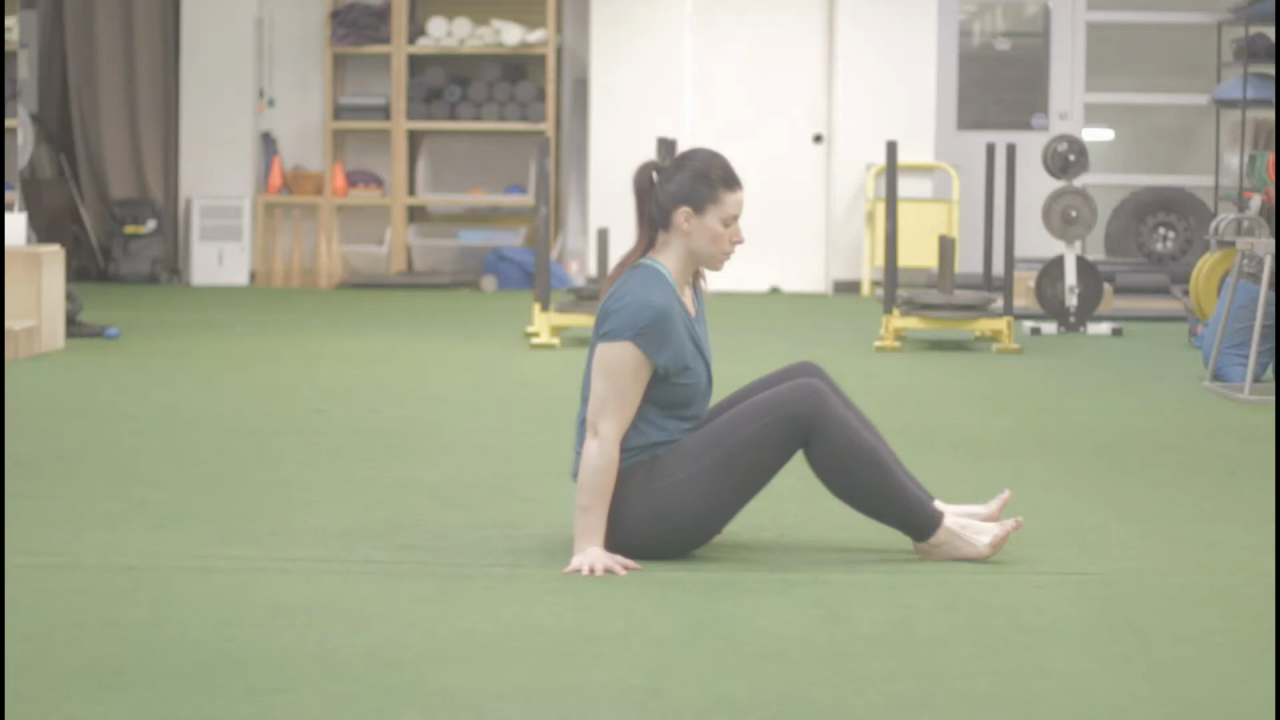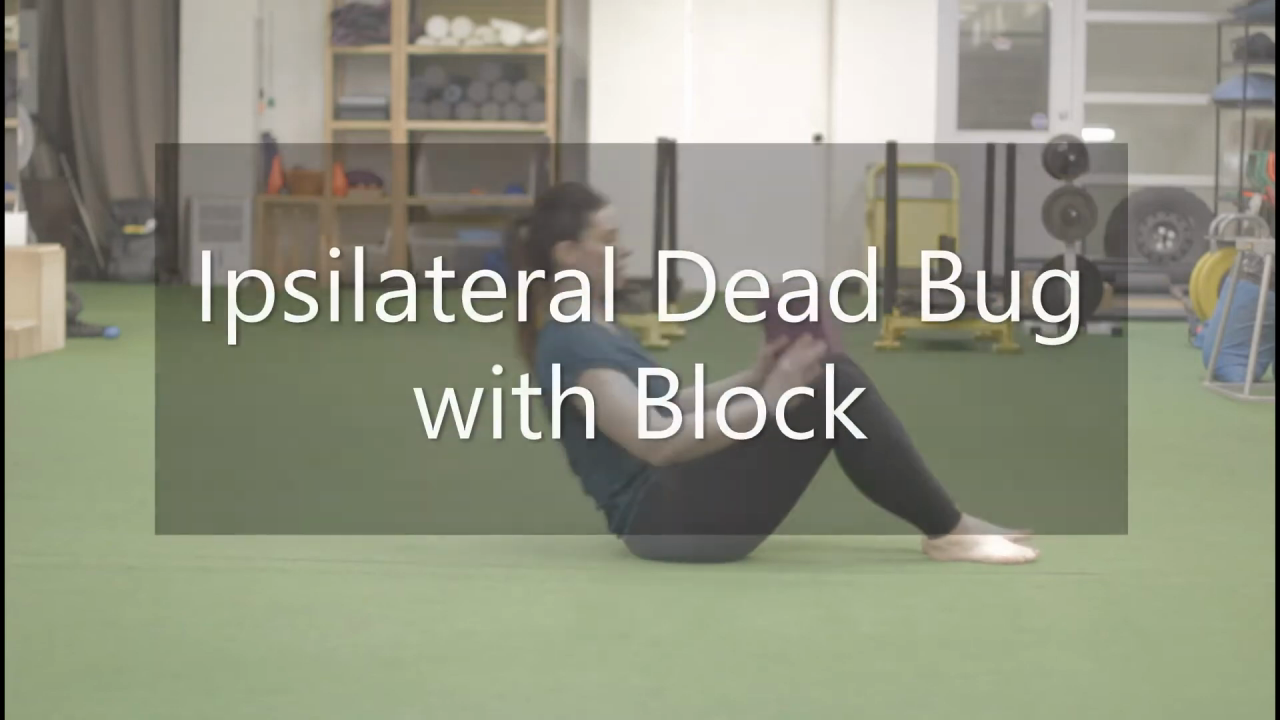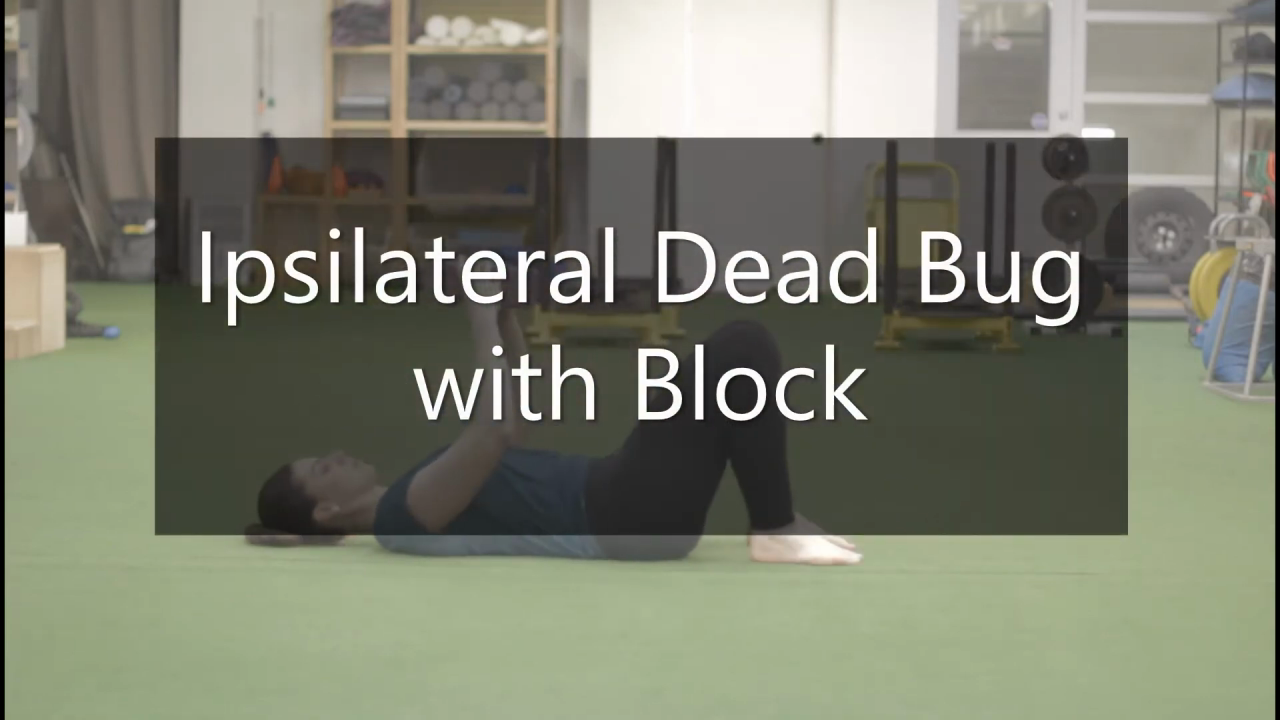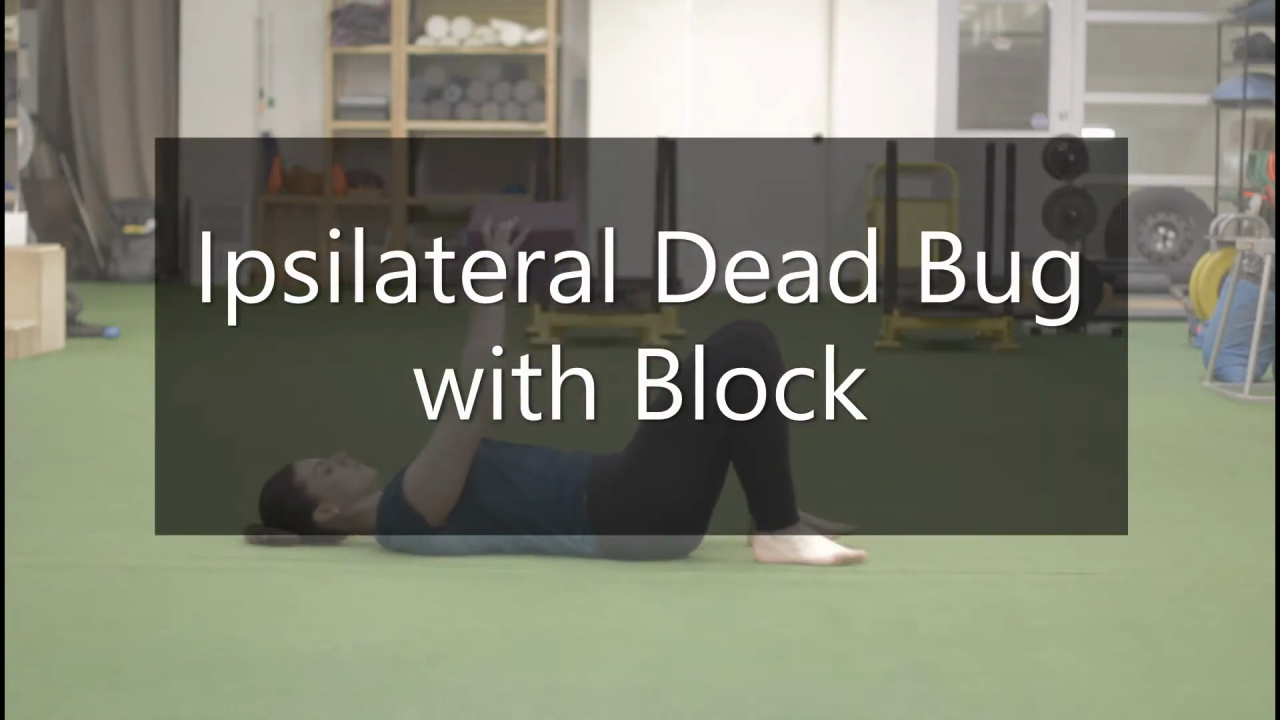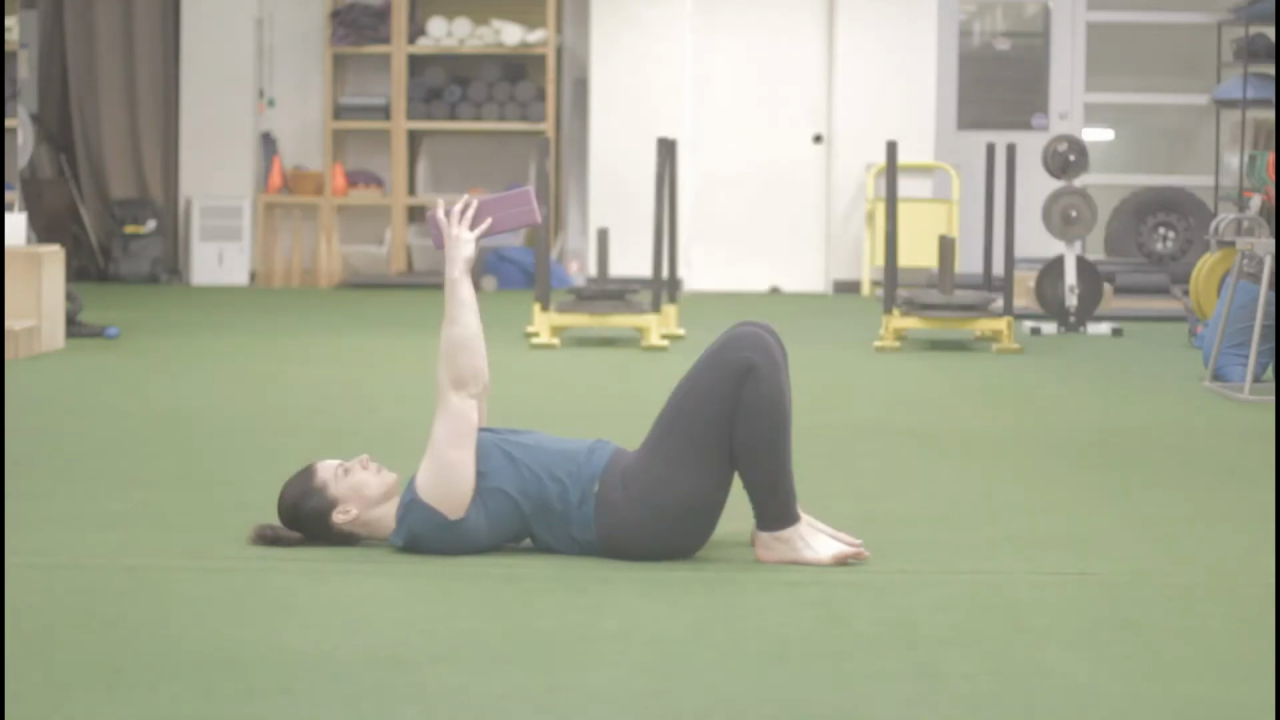
dt=1s
person 1, frame 1
left shoulder: (682, 283)
right shoulder: (644, 304)
right elbow: (602, 433)
right wrist: (589, 545)
left hip: (668, 482)
right hip: (637, 508)
left knee: (807, 380)
right knee: (804, 405)
left ankle: (928, 511)
right ankle: (934, 535)
person 1, frame 2
left shoulder: (587, 331)
right shoulder: (574, 346)
right elbow: (657, 443)
left wrist: (756, 378)
right wrist: (763, 401)
left hip: (680, 502)
right hip: (673, 524)
left knee: (829, 373)
right knee: (835, 390)
left ankle: (944, 519)
right ankle: (948, 534)
person 1, frame 3
left shoulder: (422, 497)
right shoulder: (407, 518)
left elbow: (513, 412)
right elbow: (495, 428)
left wrist: (505, 312)
right wrist: (479, 317)
left hip: (619, 501)
right hip: (631, 520)
left knee: (742, 342)
right knee: (744, 353)
left ankle: (777, 519)
right ankle: (775, 531)
person 1, frame 4
left shoulder: (419, 494)
right shoulder: (406, 518)
left elbow: (481, 395)
right elbow: (472, 398)
left wrist: (495, 280)
right wrist: (492, 280)
left hip: (623, 498)
right hip: (633, 517)
left knee: (745, 341)
right knee: (742, 356)
left ankle: (781, 518)
right ankle: (779, 530)
person 1, frame 5
left shoulder: (430, 496)
right shoulder: (423, 519)
left elbow: (474, 389)
right elbow: (457, 390)
left wrist: (465, 274)
right wrist: (455, 270)
left hip: (633, 493)
right hip: (643, 513)
left knee: (750, 345)
right knee: (748, 350)
left ankle: (779, 514)
right ankle: (780, 533)
